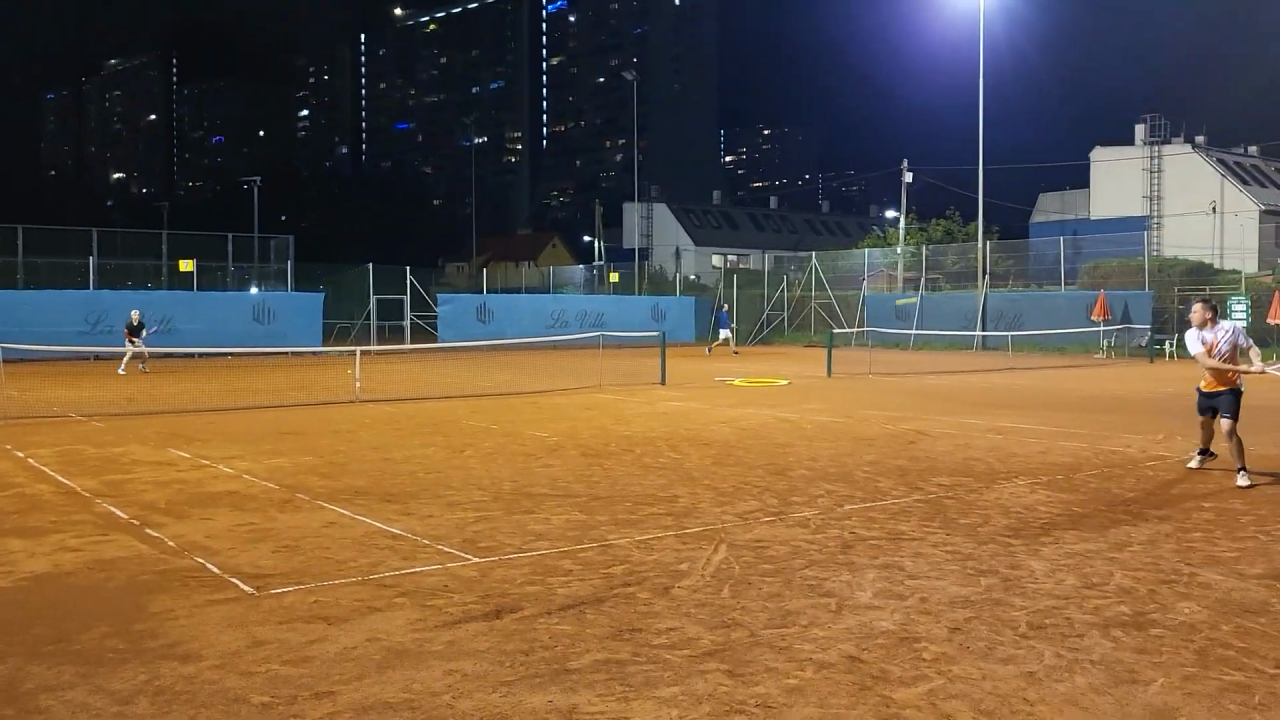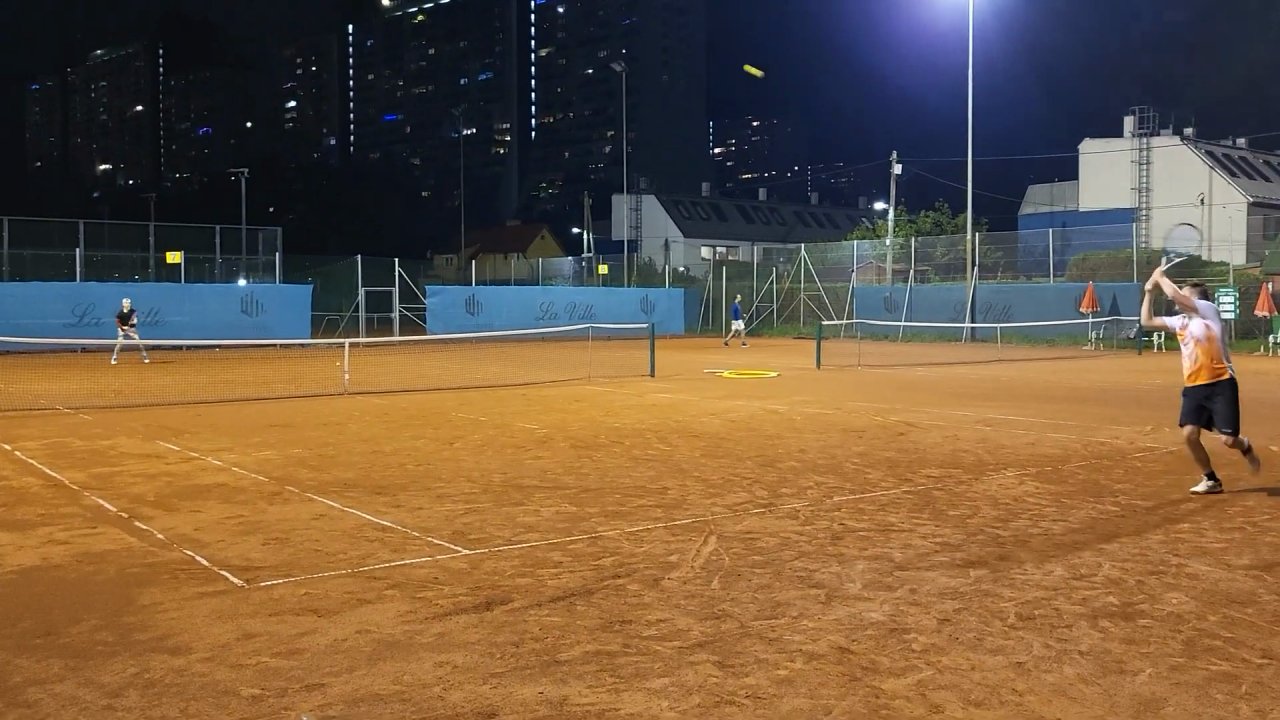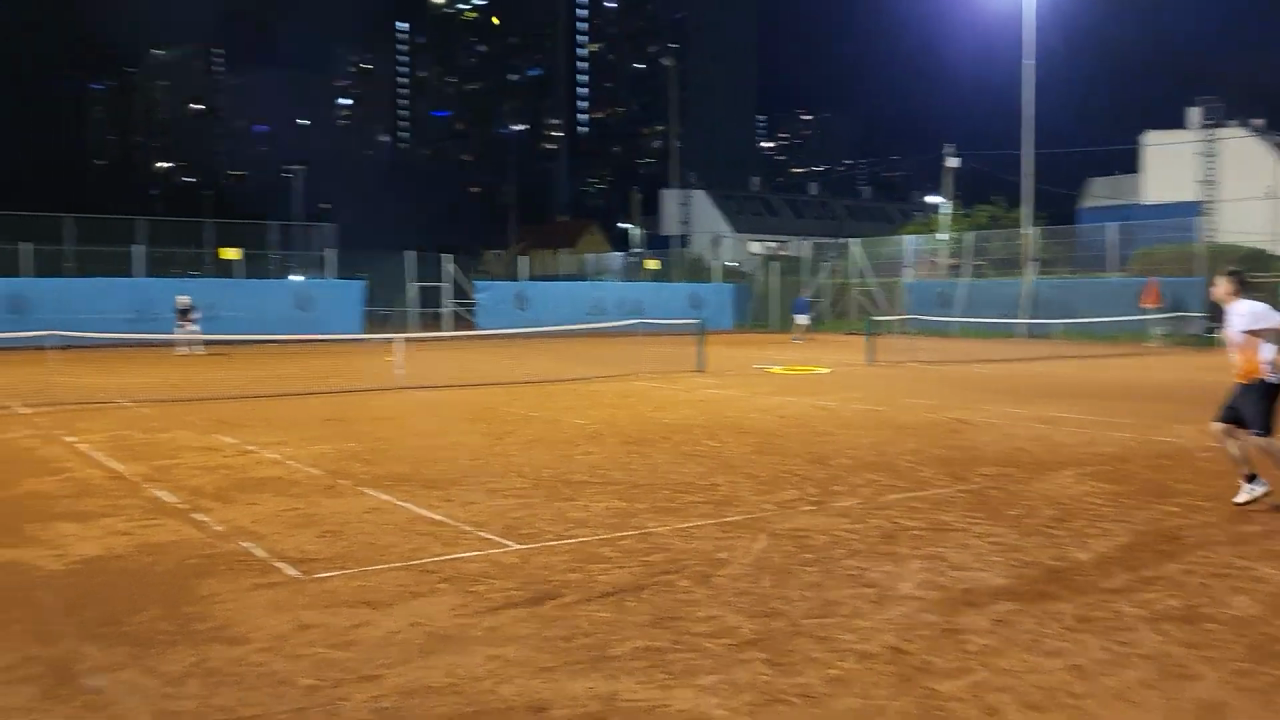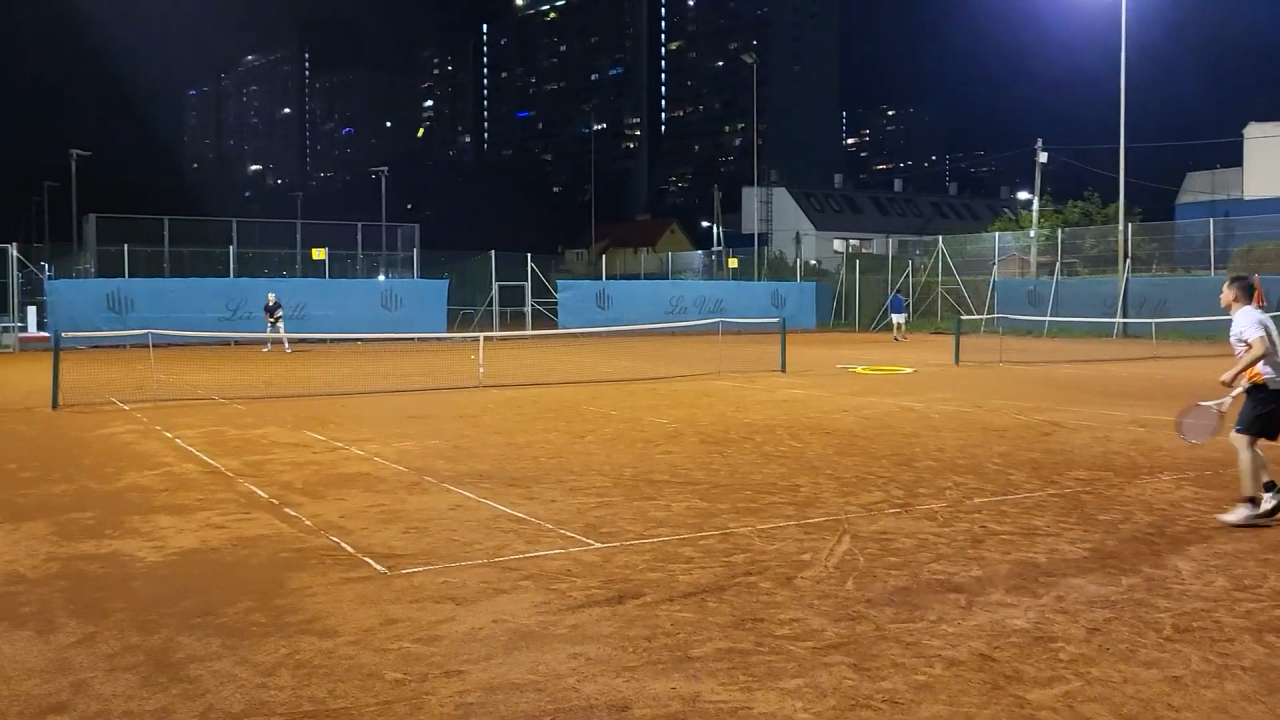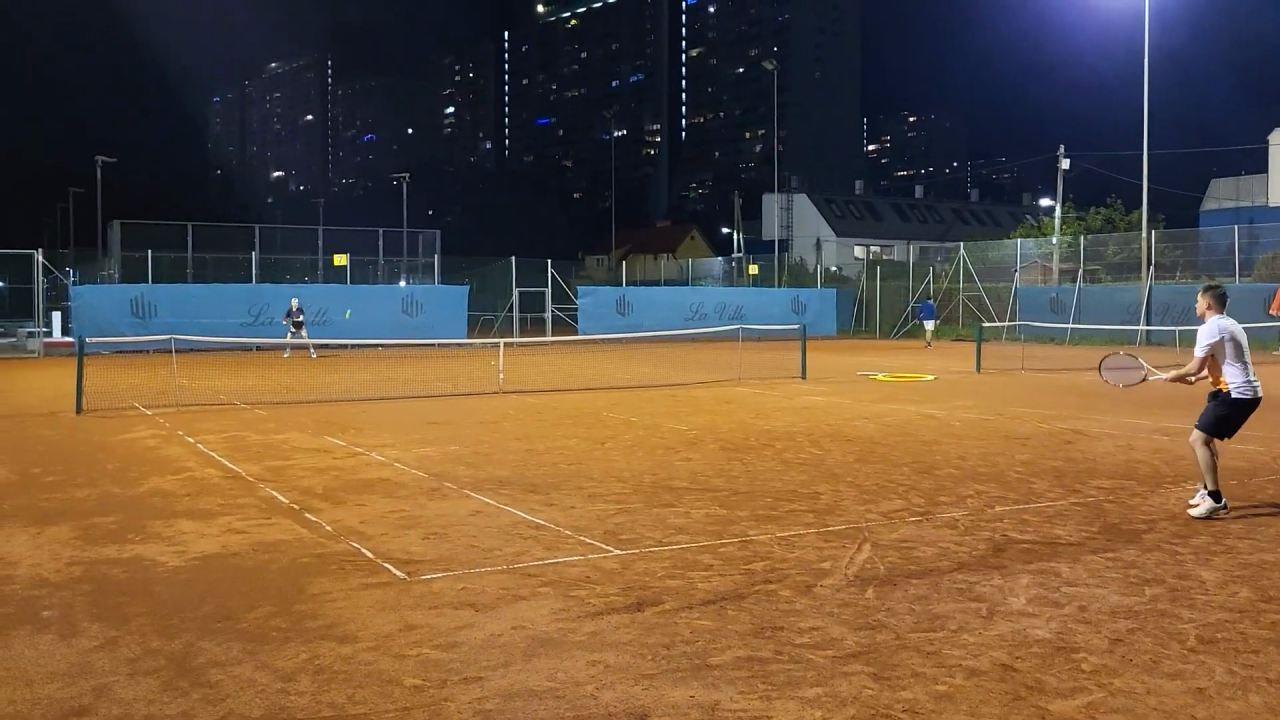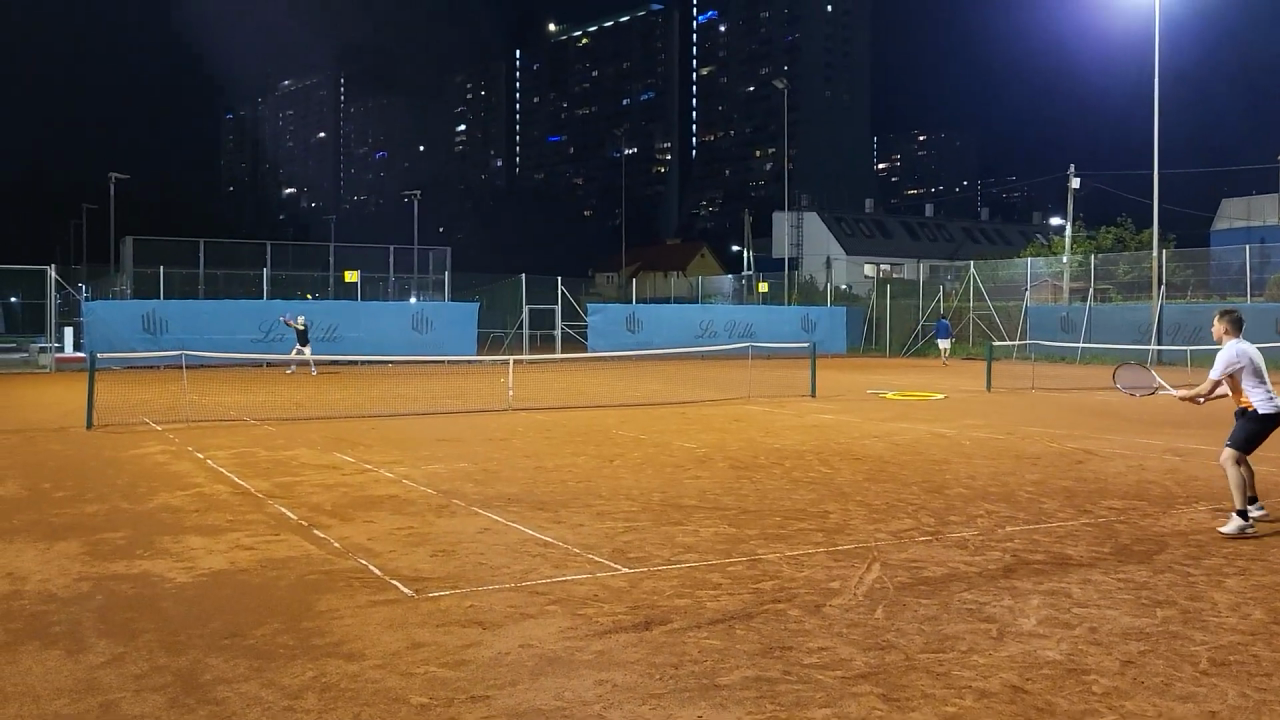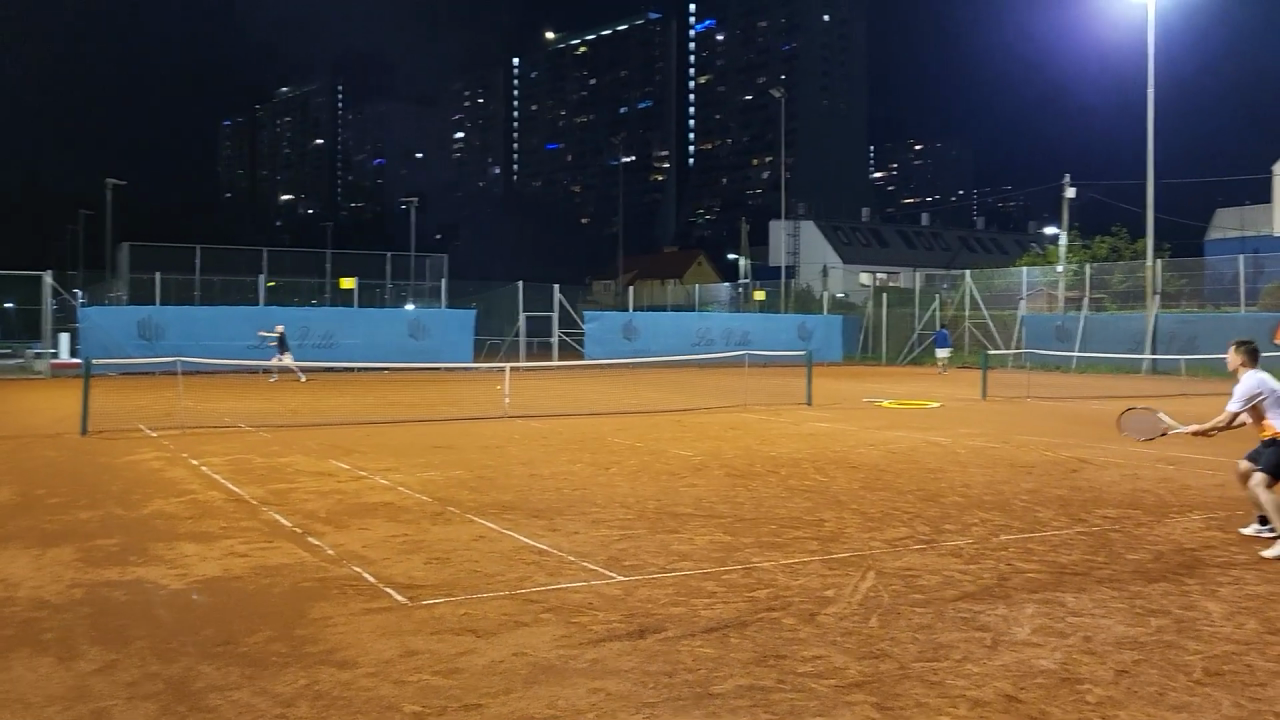
dt=0.5s
person 1, frame 1
left shoulder: (1232, 328)
right shoulder: (1192, 334)
left elbow: (1252, 348)
right elbow: (1205, 363)
left wrist: (1256, 363)
right wrist: (1244, 369)
left hip: (1229, 390)
right hip: (1207, 390)
left knee: (1227, 428)
right knee: (1205, 424)
left ankle: (1242, 472)
right ankle: (1205, 453)
person 1, frame 2
left shoulder: (1208, 310)
right shoulder: (1179, 322)
left elbow: (1177, 295)
right elbow: (1146, 321)
left wrist: (1159, 277)
right wrist: (1149, 292)
left hip: (1221, 385)
right hip: (1194, 388)
left knee: (1228, 440)
right knee: (1189, 435)
left ankle: (1244, 447)
right ankle: (1211, 480)
person 1, frame 3
left shoulder: (1250, 310)
right shoulder: (1233, 315)
left hip: (1260, 383)
right hip: (1246, 384)
left knee: (1259, 439)
right knee: (1221, 429)
right ankle: (1251, 482)
person 1, frame 4
left shoulder: (1245, 318)
right shoulder: (1256, 316)
left wrist: (1234, 372)
right wrist: (1244, 380)
left knee: (1240, 439)
right knee: (1247, 441)
left ankle: (1250, 505)
person 1, frame 5
left shoulder: (1210, 328)
right shoulder: (1231, 325)
left elbow: (1196, 367)
left wrist: (1177, 375)
right wrist: (1194, 377)
left hip: (1234, 395)
right hip: (1249, 394)
left knee: (1198, 440)
right knee: (1207, 437)
left ankle: (1215, 500)
right ankle: (1208, 491)
person 1, frame 6
left shoulder: (1229, 352)
right shoulder: (1244, 348)
left elbow: (1207, 388)
left wrist: (1188, 395)
right wrist: (1203, 398)
left hip: (1259, 412)
right hip: (1265, 411)
left knee: (1228, 459)
right knee: (1237, 456)
left ankle: (1242, 519)
right ankle: (1253, 505)
person 1, frame 7
left shoulder: (1248, 383)
right shoulder: (1258, 378)
left elbow: (1225, 420)
right elbow: (1245, 417)
left wrist: (1200, 429)
right wrist: (1212, 428)
left knee: (1259, 483)
right knee: (1242, 470)
